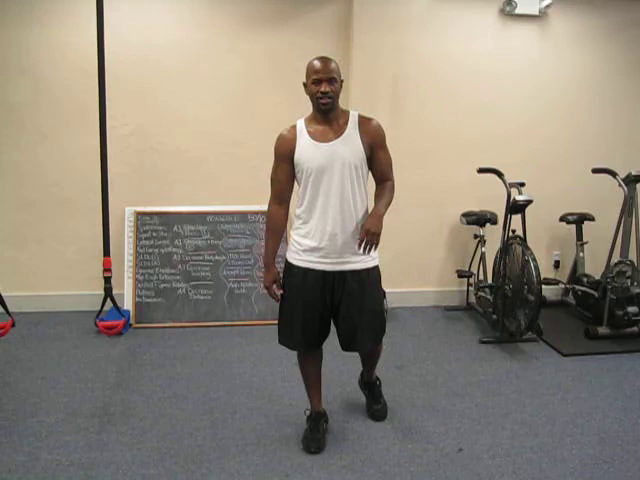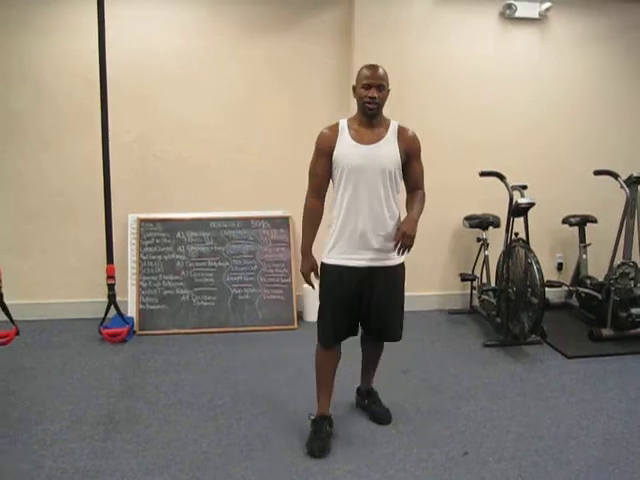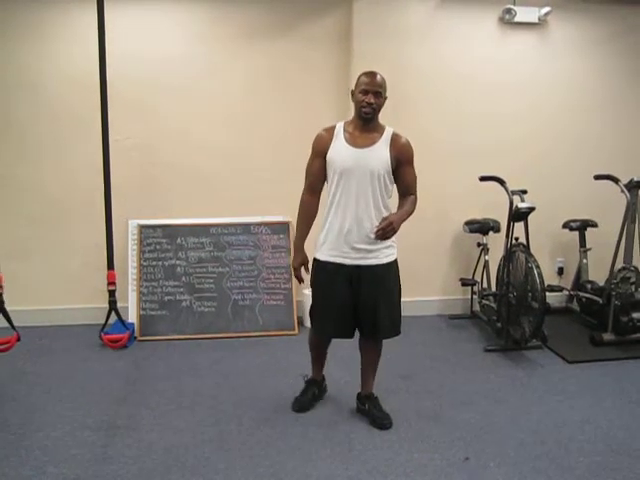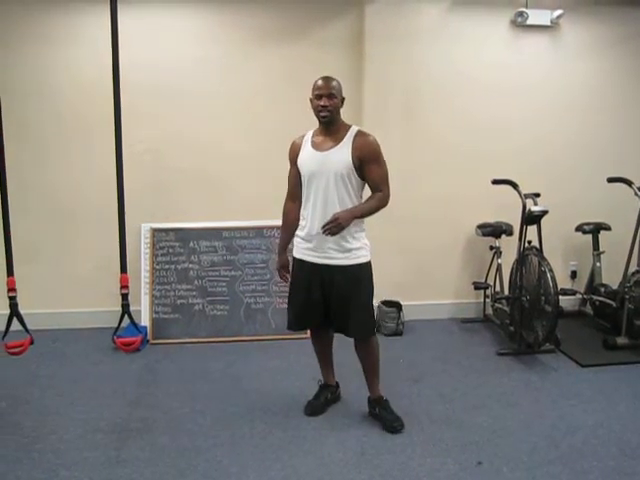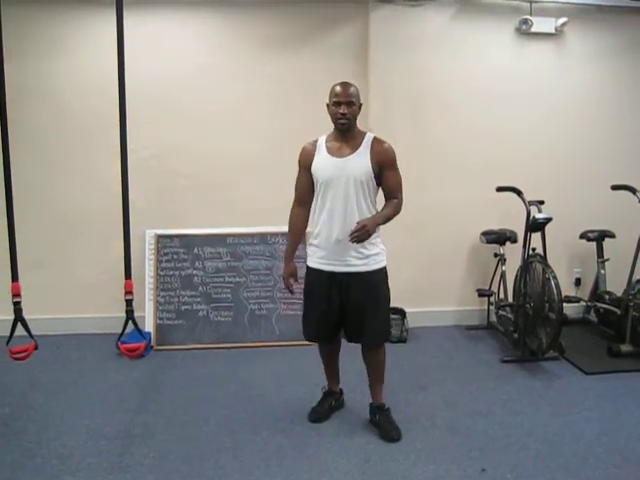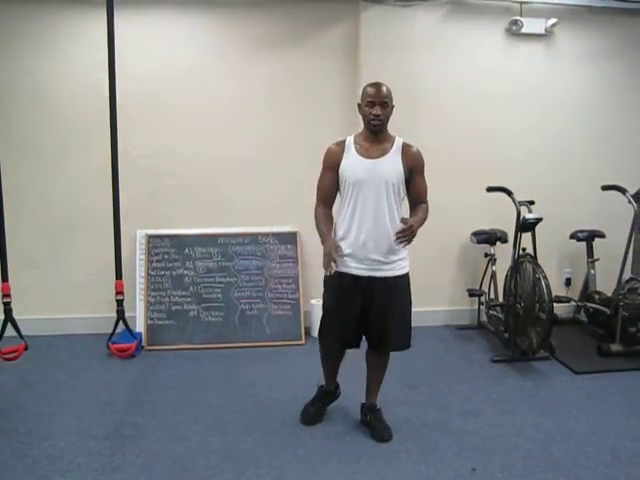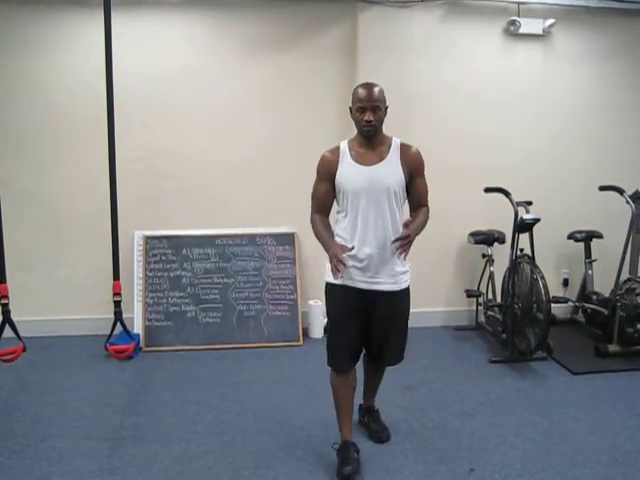
dt=0.7s
person 1, frame 1
left shoulder: (368, 130)
right shoulder: (289, 139)
left elbow: (386, 181)
right elbow: (278, 203)
left wrist: (377, 213)
right wrist: (269, 263)
left hip: (358, 260)
right hip: (306, 262)
left knee: (369, 337)
right knee: (306, 342)
left ankle: (369, 380)
right ankle: (317, 413)
person 1, frame 2
left shoulder: (406, 139)
right shoulder: (330, 137)
left elbow: (416, 189)
right elbow: (315, 196)
left wrist: (412, 218)
right wrist: (306, 251)
left hip: (386, 257)
right hip: (340, 257)
left knee: (377, 331)
right knee: (329, 337)
left ankle: (366, 391)
right ankle: (323, 417)
person 1, frame 3
left shoulder: (398, 145)
right shoulder: (326, 139)
left elbow: (409, 194)
right elbow: (310, 195)
left wrist: (399, 217)
right wrist: (299, 247)
left hip: (378, 257)
right hip: (331, 255)
left knee: (374, 329)
right knee: (322, 326)
left ankle: (367, 396)
right ankle: (316, 381)
person 1, frame 4
left shoulder: (363, 143)
right shoulder: (298, 146)
left elbow: (382, 194)
right elbow: (293, 200)
left wrist: (350, 214)
right wrist: (283, 249)
left hip: (350, 256)
right hip: (307, 254)
left knee: (362, 330)
right knee: (316, 324)
left ankle: (376, 399)
right ankle: (329, 386)
person 1, frame 5
left shoulder: (380, 150)
right shoulder: (311, 152)
left elbow: (395, 199)
right elbow: (301, 206)
left wrist: (375, 220)
right wrist: (289, 257)
left hip: (367, 263)
right hip: (322, 262)
left knee: (373, 336)
right knee: (324, 333)
left ankle: (378, 406)
right ankle: (333, 392)
person 1, frame 6
left shoulder: (409, 155)
right shoulder: (337, 152)
left elbow: (421, 202)
right elbow: (323, 204)
left wrist: (415, 222)
right wrist: (327, 240)
left hip: (390, 268)
right hip: (345, 265)
left knee: (382, 342)
right knee: (333, 339)
left ankle: (371, 407)
right ankle: (328, 389)
person 1, frame 7
left shoulder: (408, 157)
right shoulder: (332, 159)
left elbow: (422, 206)
right elbow: (318, 212)
left wrist: (413, 229)
right wrist: (330, 246)
left hip: (392, 277)
right hip: (345, 277)
left knee: (382, 353)
right knee: (342, 360)
left ankle: (369, 408)
right ankle: (347, 443)
